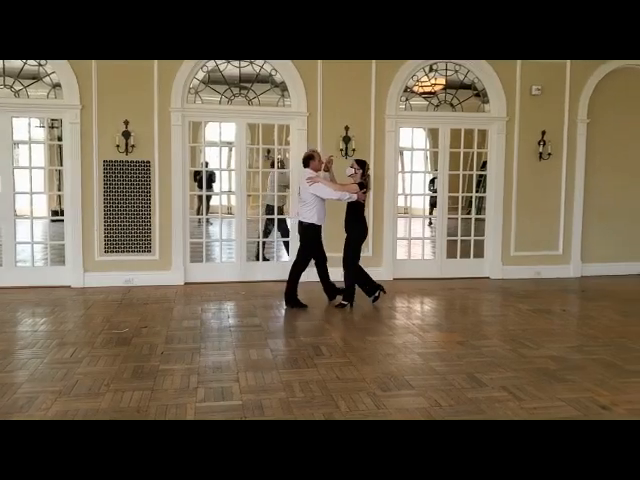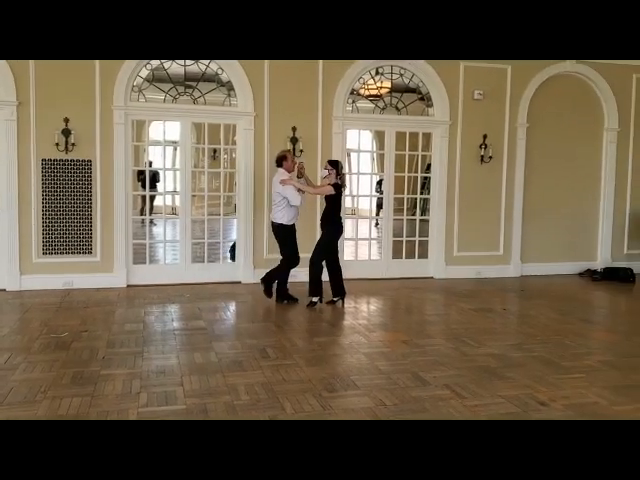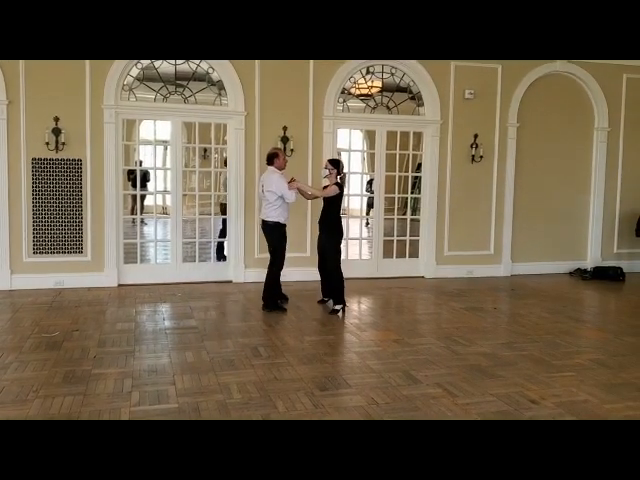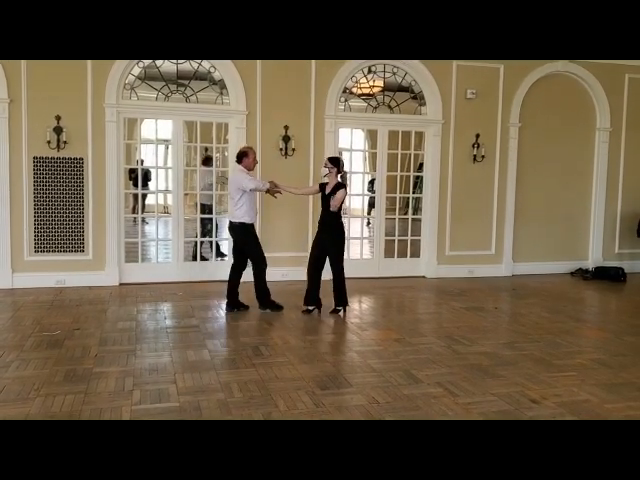
dt=0.7s
person 1, frame 1
left shoulder: (311, 178)
right shoulder: (310, 179)
left elbow: (326, 189)
right elbow: (333, 194)
left wrist: (327, 171)
right wrist: (355, 196)
left hip: (311, 226)
right hip: (309, 226)
left knee: (321, 259)
right knee: (302, 261)
left ankle: (330, 290)
right ankle: (291, 297)
person 1, frame 2
left shoulder: (282, 178)
right shoulder: (283, 179)
left elbow: (290, 196)
right elbow: (296, 201)
right wrist: (298, 191)
left hip: (284, 225)
right hip: (283, 226)
left knee: (288, 258)
right knee: (293, 260)
left ankle: (282, 292)
right ankle: (269, 279)
person 1, frame 3
left shoulder: (267, 176)
right shoulder: (277, 177)
right elbow: (291, 198)
left wrist: (287, 186)
right wrist: (293, 187)
left hip: (269, 222)
right hip: (275, 224)
left knee: (276, 260)
right knee: (277, 262)
left ankle: (275, 293)
right ankle: (269, 301)
person 1, frame 4
left shoulder: (240, 175)
right shoulder: (240, 175)
left elbow: (252, 187)
right elbow: (253, 185)
left wrist: (267, 189)
right wrist: (268, 184)
left hip: (239, 225)
right hip: (242, 226)
left knee: (240, 263)
right knee: (259, 262)
left ankle: (232, 301)
right ankle: (264, 300)
person 2, frame 1
left shoulder: (359, 186)
right shoulder: (354, 185)
left elbow: (339, 189)
right elbow: (337, 187)
left wrist: (320, 180)
left hip: (357, 230)
right hip: (354, 230)
left knee: (349, 263)
right knee: (350, 263)
left ankle: (347, 299)
right ankle: (374, 289)
person 2, frame 2
left shoulder: (335, 187)
right shoulder: (330, 186)
left elbow: (313, 191)
right elbow: (314, 187)
left wrist: (293, 182)
left hip: (332, 229)
right hip: (331, 228)
left knee: (315, 260)
right knee: (332, 261)
left ankle: (316, 295)
right ankle: (338, 295)
person 2, frame 3
left shoulder: (337, 187)
right shoulder: (327, 187)
left elbow: (320, 194)
right elbow: (309, 196)
left wrist: (300, 185)
right wrist: (299, 187)
left hip: (334, 230)
right hip: (325, 229)
left knee: (333, 265)
right knee: (323, 264)
left ankle: (339, 302)
right ankle: (327, 295)
person 2, frame 4
left shoulder: (341, 188)
right shoulder: (322, 186)
left elbow: (334, 209)
right elbow: (300, 191)
left wrist: (334, 205)
right wrist: (279, 186)
left hip: (335, 231)
right hip: (322, 230)
left knee: (336, 268)
right knee: (313, 266)
left ankle: (340, 304)
right ankle: (312, 302)
